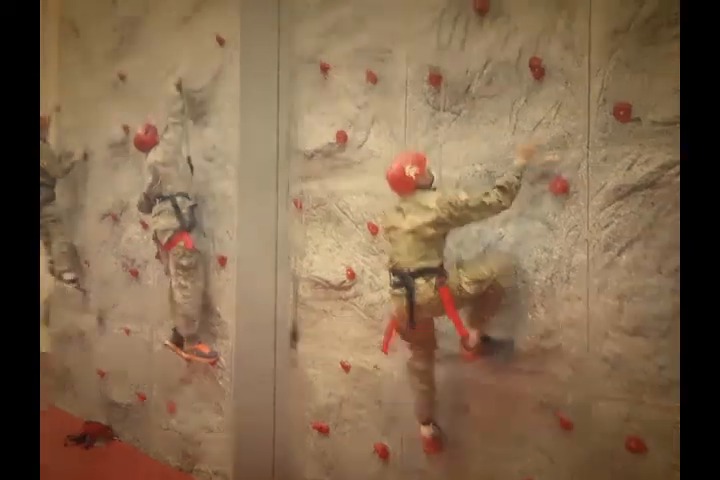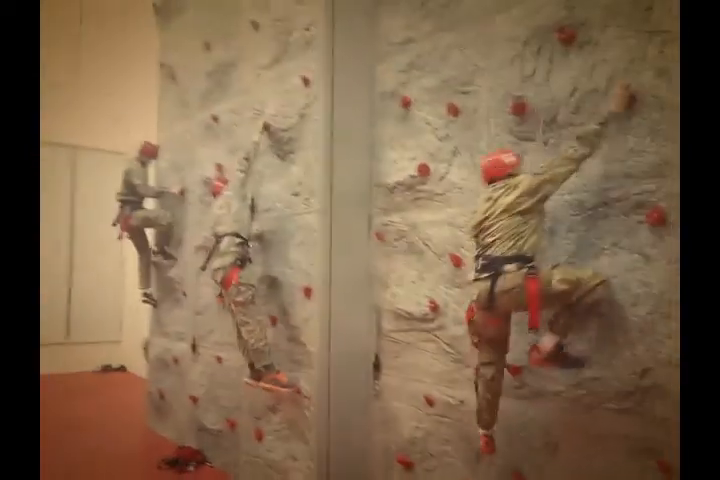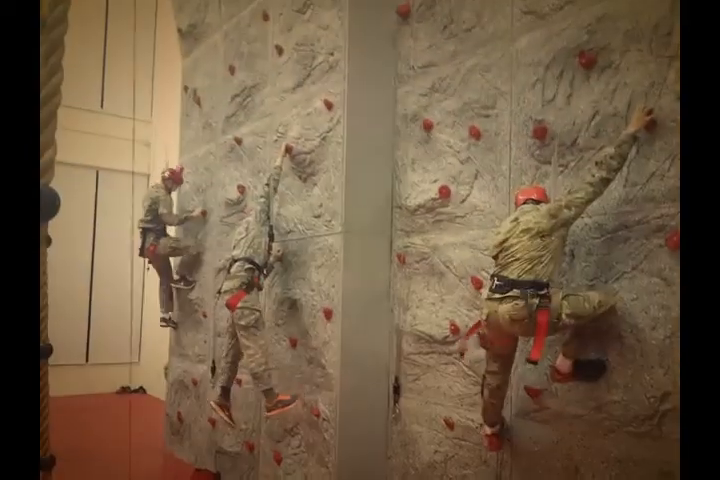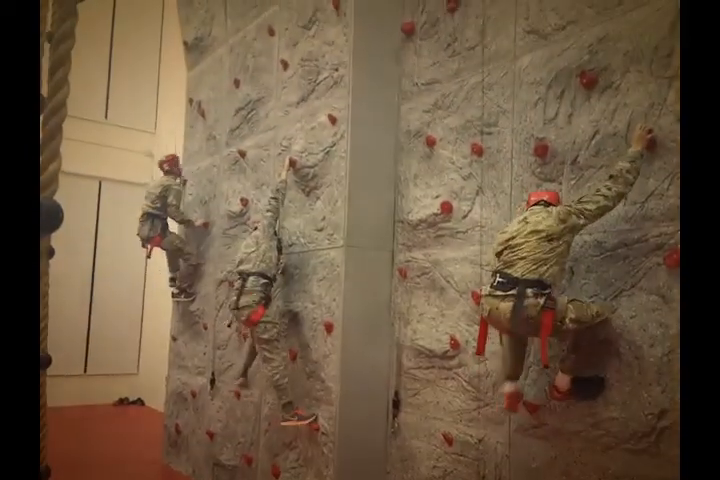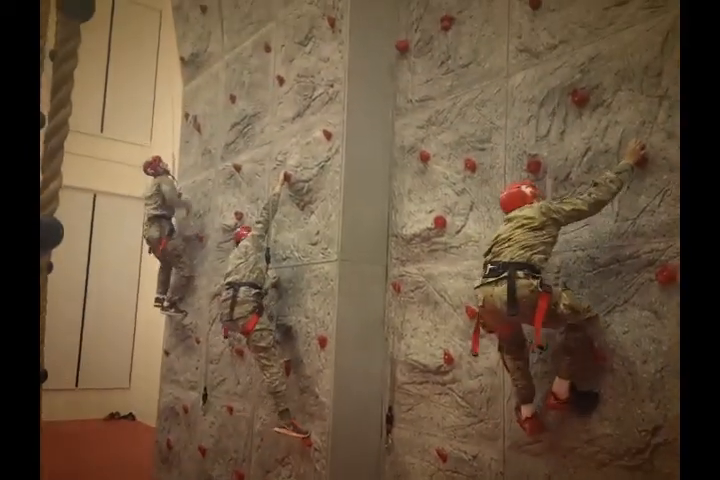
dt=0.4s
person 1, frame 1
left shoulder: (394, 214)
right shoulder: (438, 204)
right elbow: (495, 199)
right wrist: (520, 163)
left hip: (403, 296)
right hip: (431, 291)
left knee: (421, 361)
right knee: (502, 266)
left ankle: (427, 430)
right ankle: (474, 337)
person 1, frame 2
left shoulder: (485, 205)
right shoulder: (529, 186)
right elbow: (577, 152)
right wrist: (611, 111)
left hip: (485, 290)
right hip: (518, 282)
left knee: (490, 360)
right knee: (596, 283)
left ankle: (486, 432)
right ankle: (548, 345)
person 1, frame 3
left shoulder: (506, 228)
right shoulder: (552, 213)
right elbow: (599, 175)
right wrist: (631, 131)
left hip: (495, 309)
right hip: (527, 308)
left knee: (497, 368)
right knee: (603, 302)
left ankle: (491, 429)
right ankle: (565, 364)
person 1, frame 4
left shoulder: (510, 229)
right shoulder: (562, 217)
right elbow: (612, 191)
right wrist: (636, 150)
left hip: (494, 306)
right hip: (529, 308)
left knee: (514, 329)
right knee: (597, 317)
left ankle: (511, 386)
right ankle: (563, 383)
person 1, frame 5
left shoulder: (505, 227)
right shoulder: (544, 210)
right elbow: (595, 198)
right wrist: (627, 163)
left hip: (486, 295)
right hip: (520, 290)
left knee: (512, 347)
right knee: (583, 317)
left ankle: (527, 414)
right ankle: (561, 391)
person 2, frame 1
left shoulder: (152, 162)
right shoulder: (166, 149)
left elbow: (144, 205)
right elbow: (176, 122)
right wrist: (176, 91)
left hip: (161, 224)
right hip: (176, 223)
left knee: (178, 280)
right knee: (189, 281)
left ankle: (178, 336)
right ankle: (190, 341)
person 2, frame 2
left shoulder: (219, 209)
right shoulder: (230, 195)
left wrist: (250, 235)
left hip: (223, 262)
right hip: (231, 260)
left knee: (243, 319)
right knee: (251, 318)
left ankle: (255, 371)
right ankle: (268, 372)
person 2, frame 3
left shoulder: (249, 230)
right shoulder: (255, 219)
right elbow: (267, 192)
left wrist: (272, 258)
right wrist: (279, 163)
left hip: (239, 285)
right hip: (241, 285)
left knee: (236, 344)
right knee: (254, 344)
left ankle: (223, 397)
right ankle: (271, 398)
person 2, frame 4
left shoulder: (248, 243)
right shoulder: (264, 231)
right elbow: (273, 205)
left wrist: (274, 269)
right wrist: (284, 175)
left hip: (240, 298)
right hip: (255, 298)
left knee: (261, 343)
right knee: (274, 356)
left ankle: (243, 374)
right ankle: (289, 411)
person 2, frame 5
left shoulder: (236, 254)
right shoulder: (252, 242)
right elbow: (264, 217)
left wrist: (266, 285)
right wrist: (277, 189)
left hip: (228, 309)
right hip: (245, 306)
right knee: (271, 363)
right ankle: (285, 419)
person 3, frame 1
left shoulder: (44, 146)
right shoulder: (43, 148)
left elbow: (55, 160)
right elbow: (58, 171)
right wrist: (75, 158)
left hip: (44, 196)
right hip: (44, 196)
left knee: (48, 232)
right knee: (59, 233)
left ankle: (54, 264)
right ankle: (68, 274)
person 3, frame 2
left shoulder: (135, 166)
right shoulder: (136, 168)
right elbow: (145, 190)
right wrist: (169, 191)
left hip: (130, 213)
right hip: (131, 212)
left knee: (144, 252)
right knee: (165, 217)
left ankle: (146, 291)
right ankle: (159, 249)
person 3, frame 3
left shoulder: (154, 189)
right shoulder: (162, 196)
right elbow: (169, 218)
right wrist: (192, 215)
left hip: (150, 241)
right hip: (155, 240)
left knee: (165, 278)
right knee: (192, 250)
left ankle: (165, 316)
right ankle: (180, 278)
person 3, frame 4
left shoulder: (159, 182)
right shoulder: (174, 186)
right elbow: (173, 212)
right wrist: (193, 223)
left hip: (145, 227)
right hip: (156, 228)
left knee: (172, 246)
right knee: (190, 256)
left ankle: (173, 276)
right ankle: (180, 290)
person 3, frame 5
left shoulder: (153, 185)
right shoulder: (165, 181)
right elbow: (171, 198)
left wrist: (175, 197)
right wrist: (185, 204)
left hip: (150, 230)
right hip: (162, 230)
left knee: (166, 264)
right knee: (183, 268)
left ankle: (160, 297)
right ankle: (170, 303)
